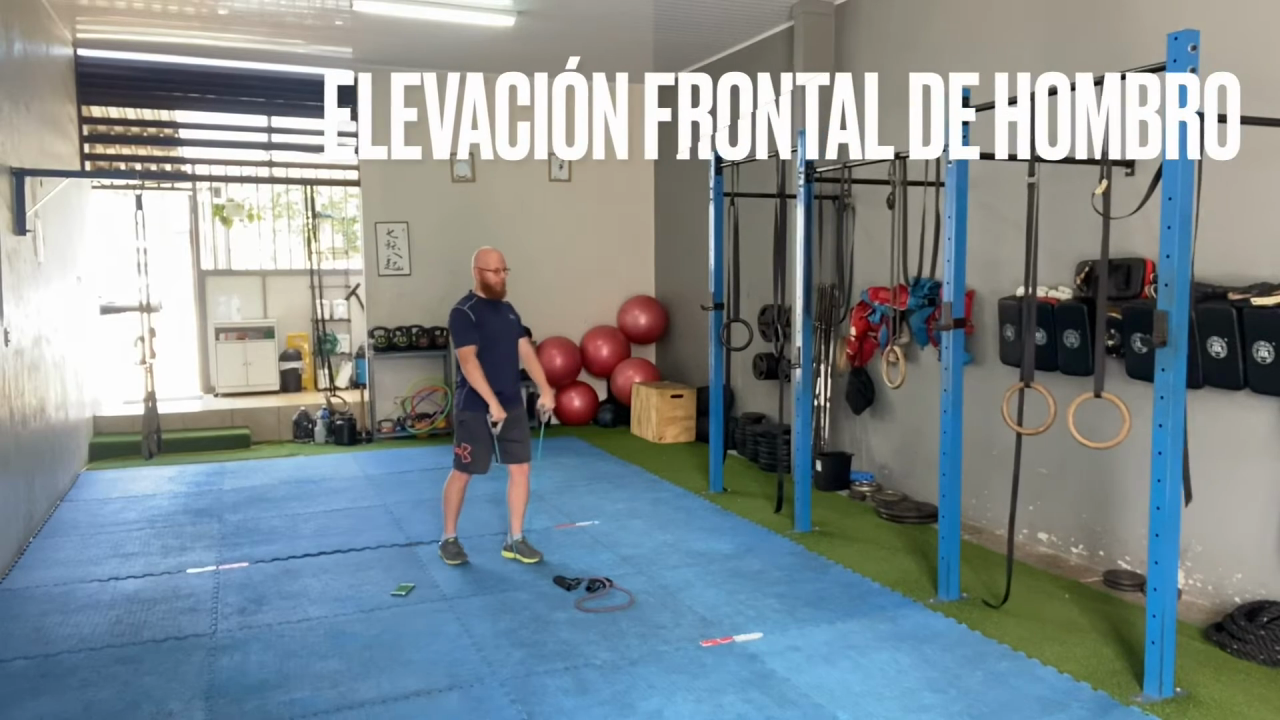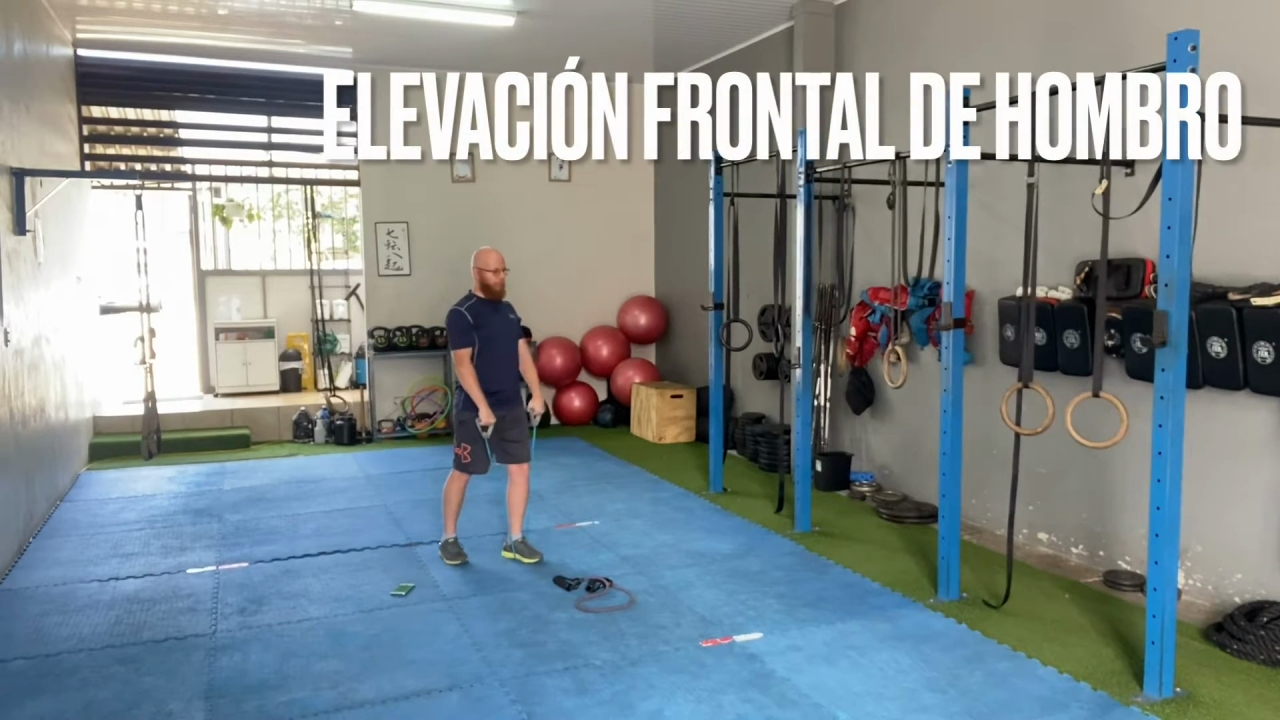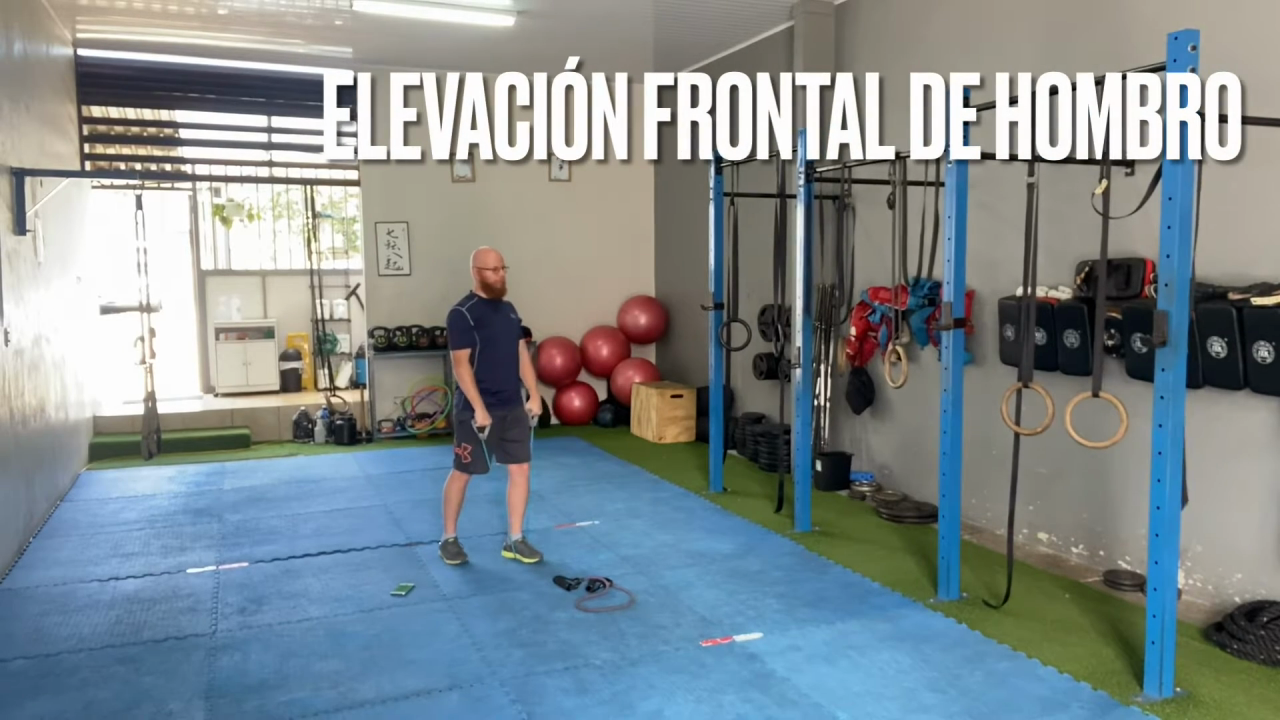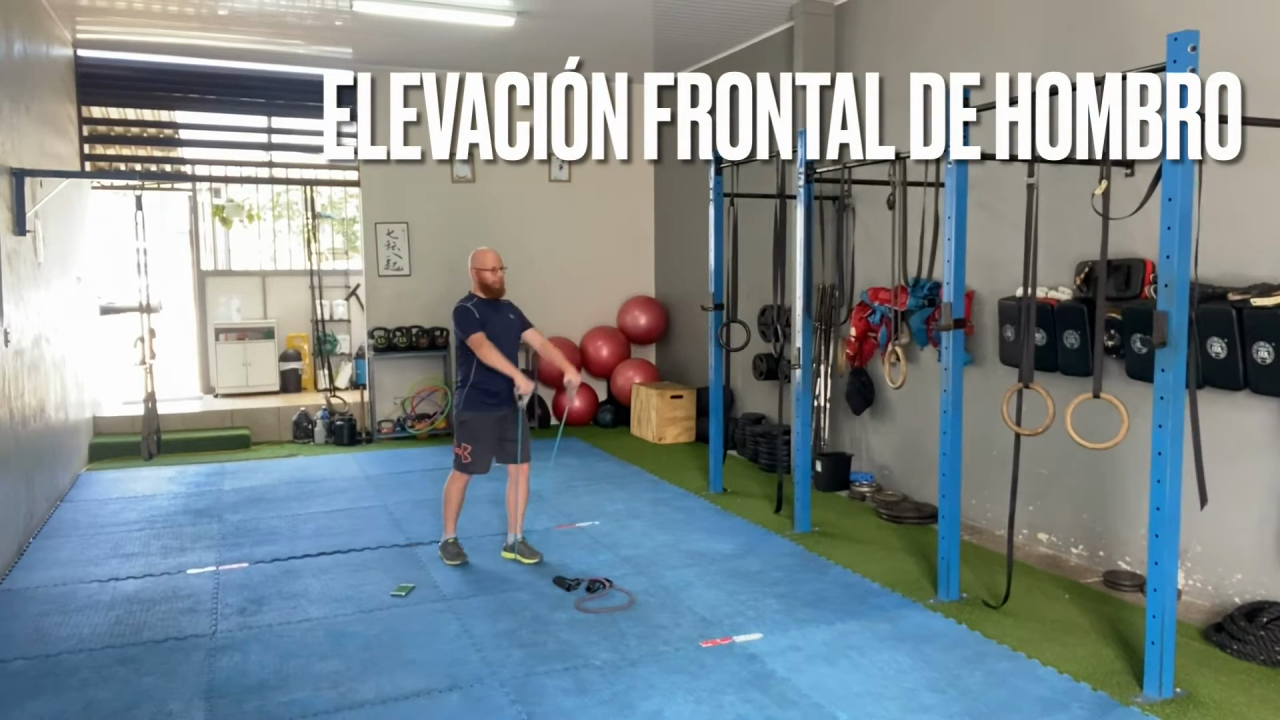
dt=0.3s
person 1, frame 1
left shoulder: (508, 309)
right shoulder: (464, 312)
left elbow: (526, 352)
right elbow: (468, 361)
left wrist: (545, 390)
right wrist: (492, 402)
left hip: (513, 406)
right hip: (475, 409)
left knee: (520, 469)
right knee: (462, 473)
left ankle: (515, 539)
right ankle: (448, 539)
person 1, frame 2
left shoulder: (508, 309)
right shoulder: (462, 313)
left elbow: (523, 354)
right elbow: (463, 364)
left wrist: (536, 394)
right wrist: (482, 407)
left hip: (512, 407)
right hip: (474, 409)
left knee: (520, 469)
right knee: (462, 473)
left ankle: (515, 539)
right ankle: (449, 538)
person 1, frame 3
left shoulder: (509, 309)
right shoulder: (462, 313)
left elbow: (522, 354)
right elbow: (462, 365)
left wrist: (534, 395)
right wrist: (479, 408)
left hip: (512, 406)
right hip: (475, 410)
left knee: (520, 469)
right knee: (463, 473)
left ankle: (515, 539)
right ankle: (449, 538)
person 1, frame 4
left shoulder: (509, 309)
right shoulder: (465, 310)
left elbow: (538, 340)
right elbow: (483, 347)
left wrist: (567, 368)
right wrist: (517, 375)
left hip: (511, 404)
right hip: (475, 409)
left knee: (520, 469)
right knee: (463, 473)
left ankle: (514, 540)
right ankle: (449, 539)
